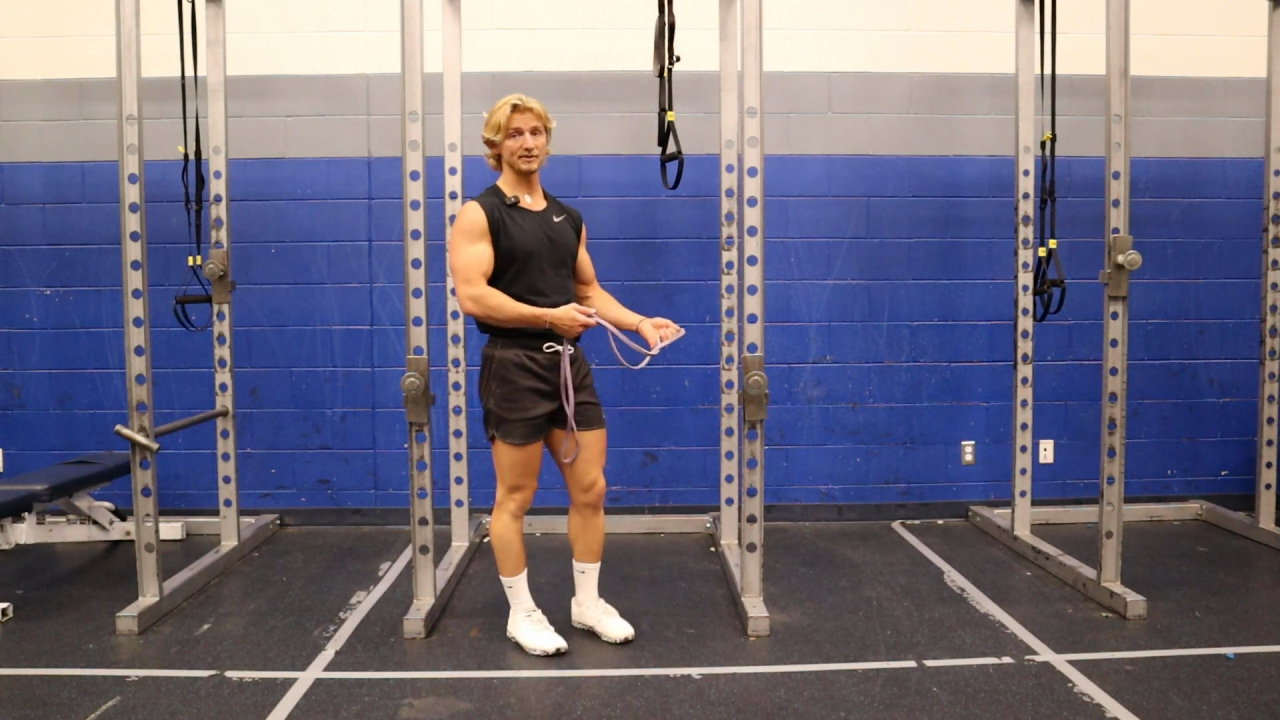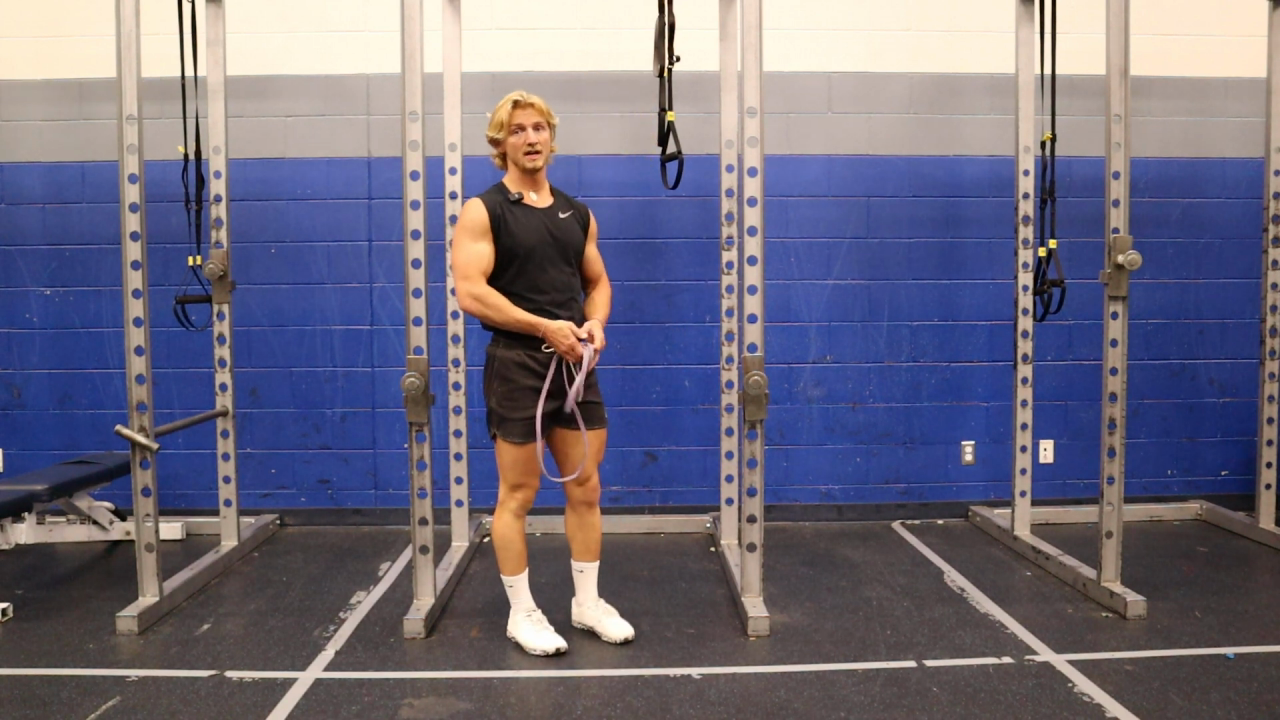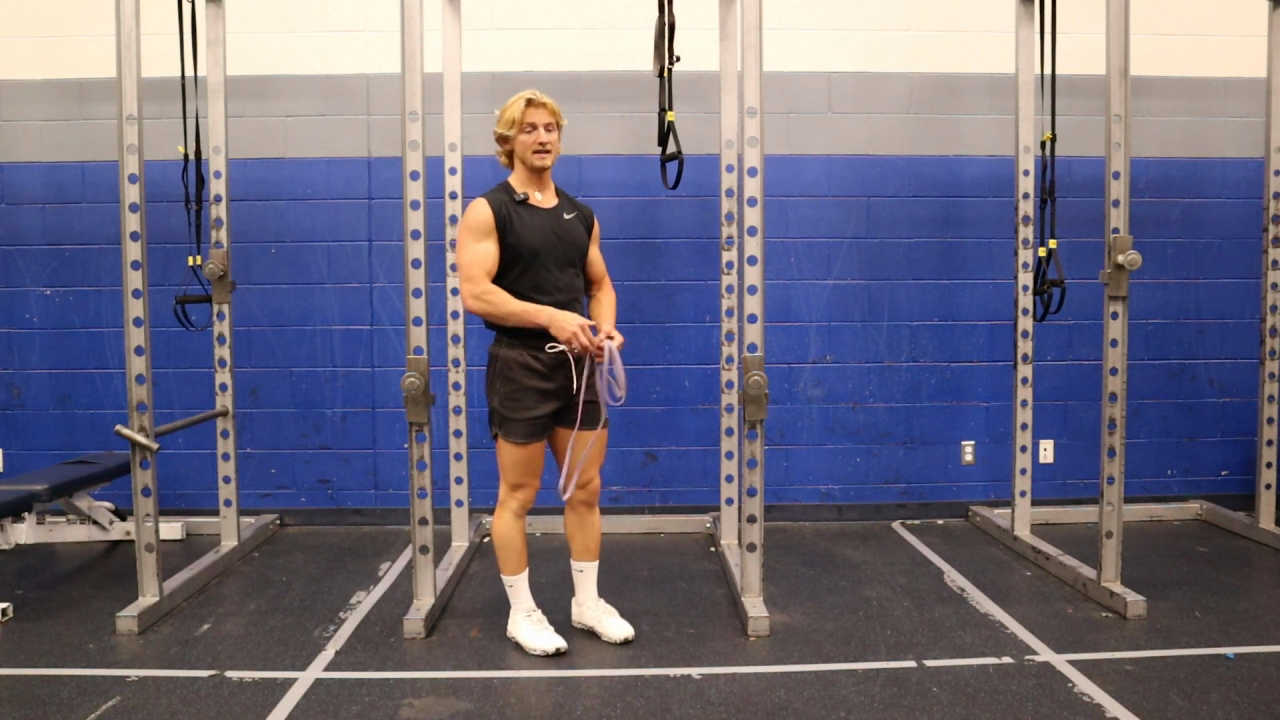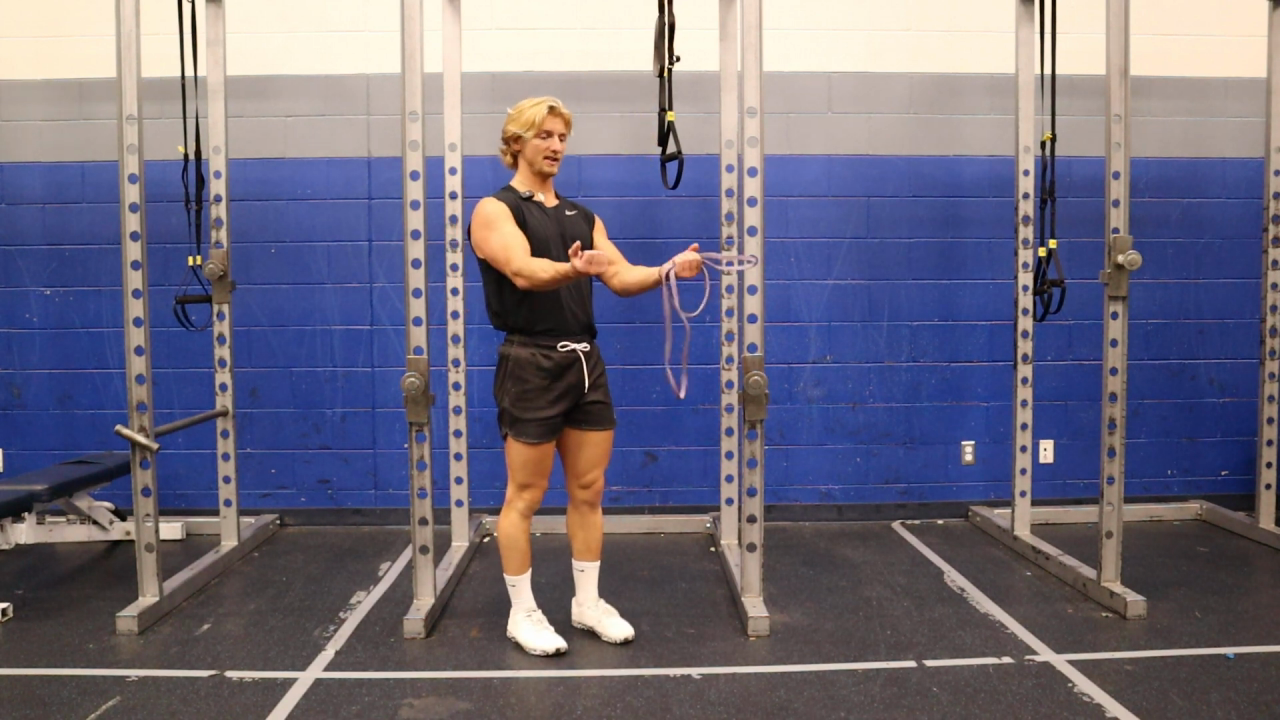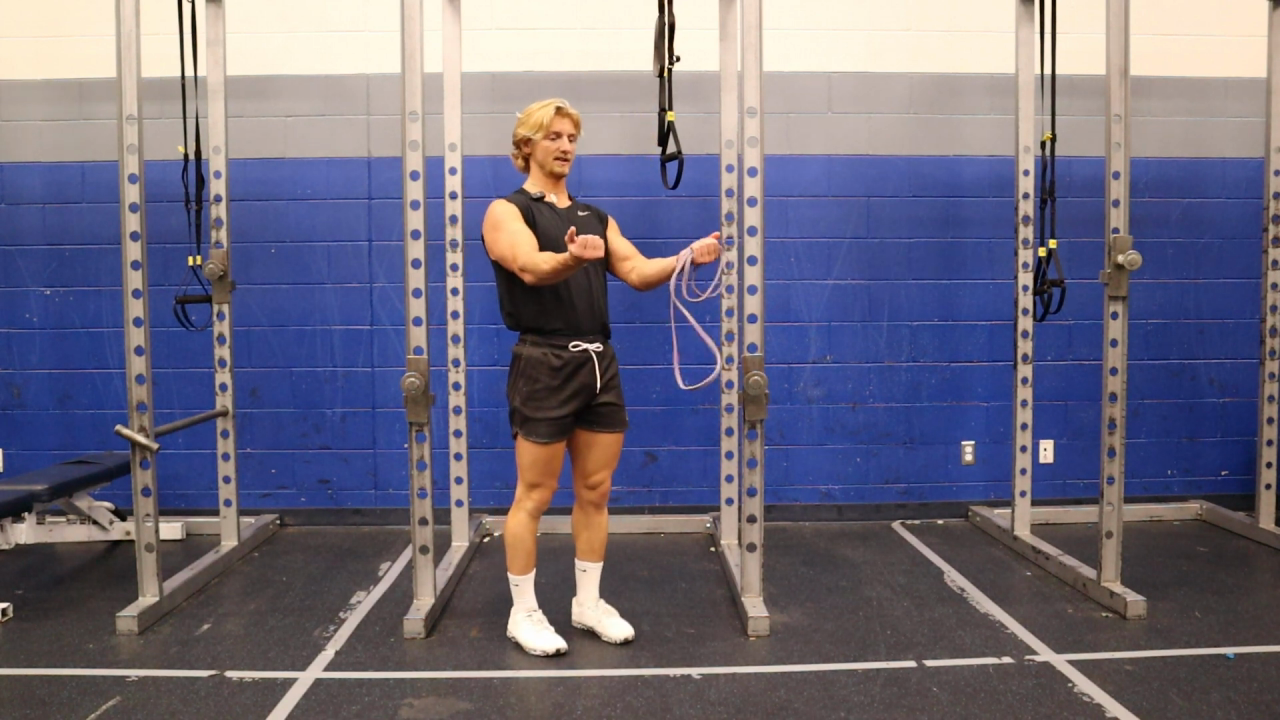
dt=0.4s
person 1, frame 1
left shoulder: (568, 218)
right shoulder: (479, 214)
left elbow: (589, 289)
right elbow: (472, 296)
left wrist: (641, 322)
right wrist: (548, 316)
left hip: (571, 363)
right hip: (515, 366)
left knee: (590, 490)
right knee: (516, 497)
left ankle: (589, 602)
right ankle: (522, 613)
person 1, frame 2
left shoulder: (577, 213)
right shoulder: (483, 211)
left elbow: (596, 281)
right elbow: (470, 294)
left wrist: (595, 324)
right wrist: (544, 328)
left hip: (575, 365)
right hip: (518, 364)
left knee: (586, 489)
right knee: (518, 495)
left ankle: (588, 602)
right ankle: (522, 612)
person 1, frame 3
left shoulder: (580, 215)
right shoulder: (488, 211)
left elbow: (599, 283)
right elbow: (477, 294)
left wrist: (606, 324)
right wrist: (549, 319)
left hip: (578, 363)
right hip: (521, 365)
left knee: (586, 490)
right knee: (519, 496)
left ankle: (588, 602)
right ankle: (522, 612)
person 1, frame 4
left shoulder: (582, 216)
right shoulder: (495, 209)
left elbow: (620, 276)
right elbow: (524, 272)
left wrist: (668, 269)
right wrist: (571, 269)
left hip: (587, 361)
right hip: (531, 364)
left knee: (589, 491)
right knee: (525, 496)
left ankle: (588, 601)
right ankle: (523, 612)
person 1, frame 5
left shoulder: (595, 217)
right shoulder: (507, 211)
left elbow: (636, 271)
right elbow: (532, 268)
left wrist: (685, 259)
right wrist: (572, 257)
left hip: (600, 363)
right hip: (544, 364)
left knee: (595, 491)
right knee: (534, 496)
left ankle: (589, 602)
right ankle: (523, 612)
